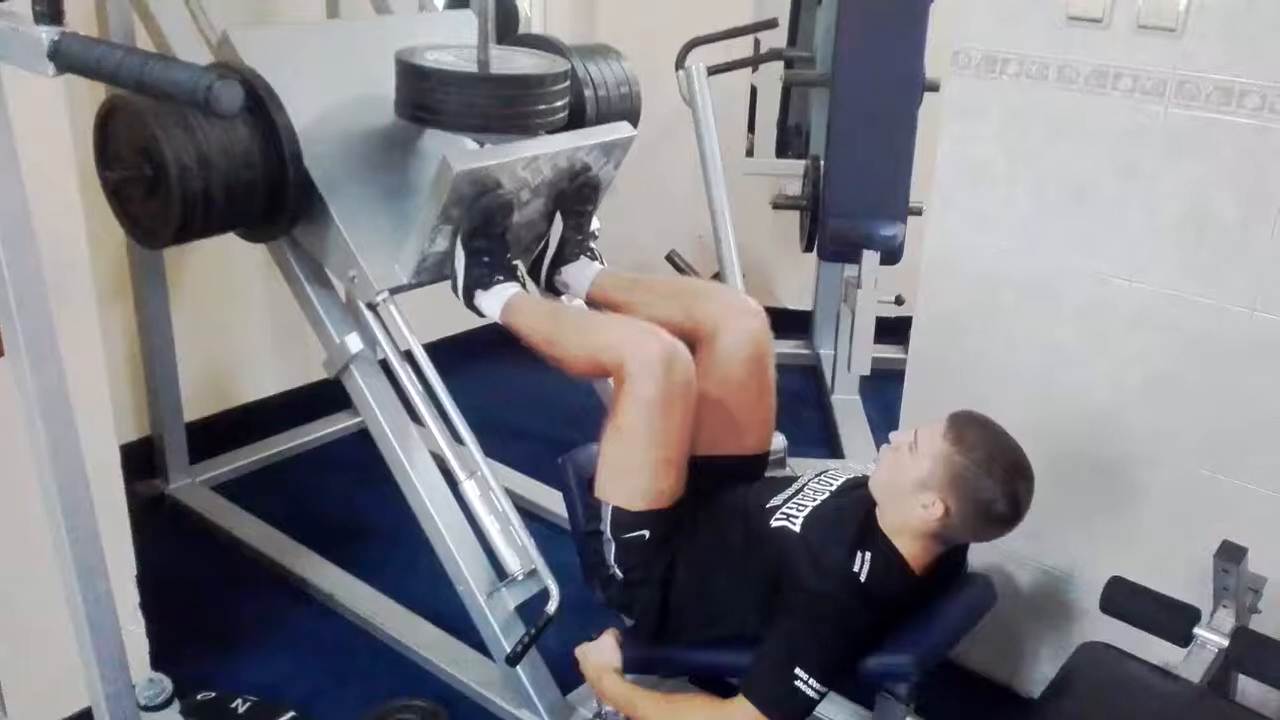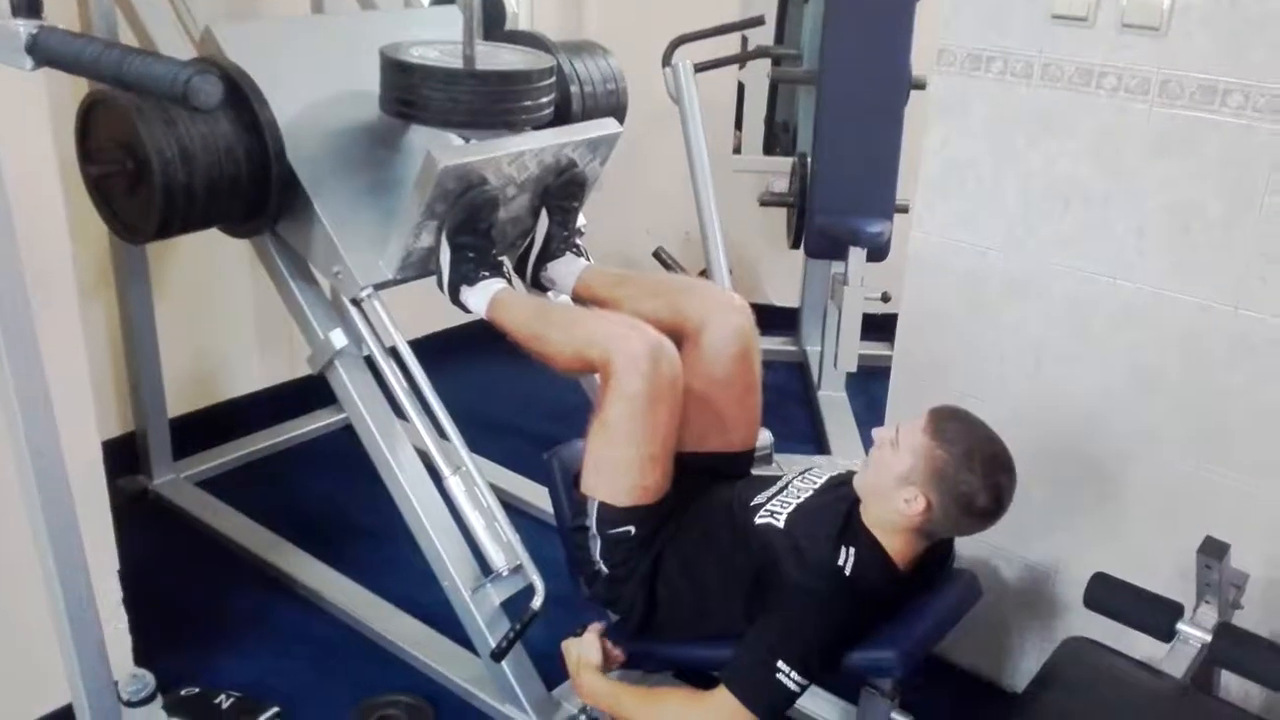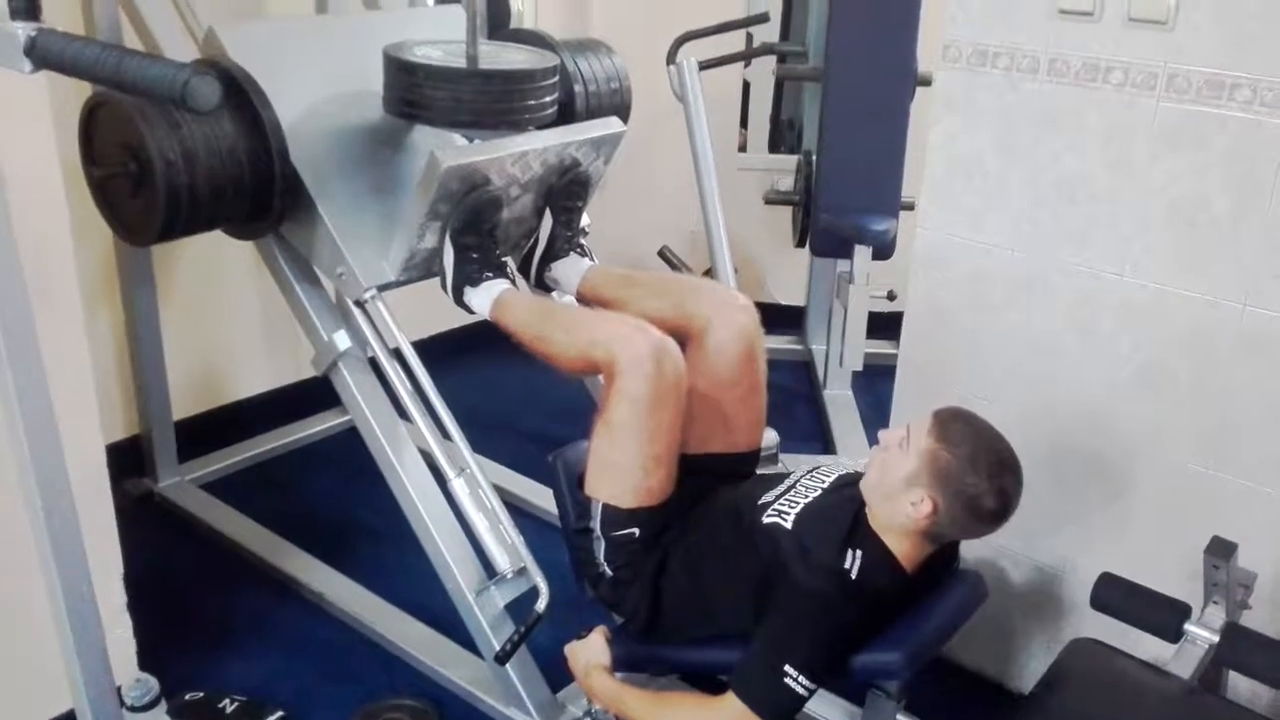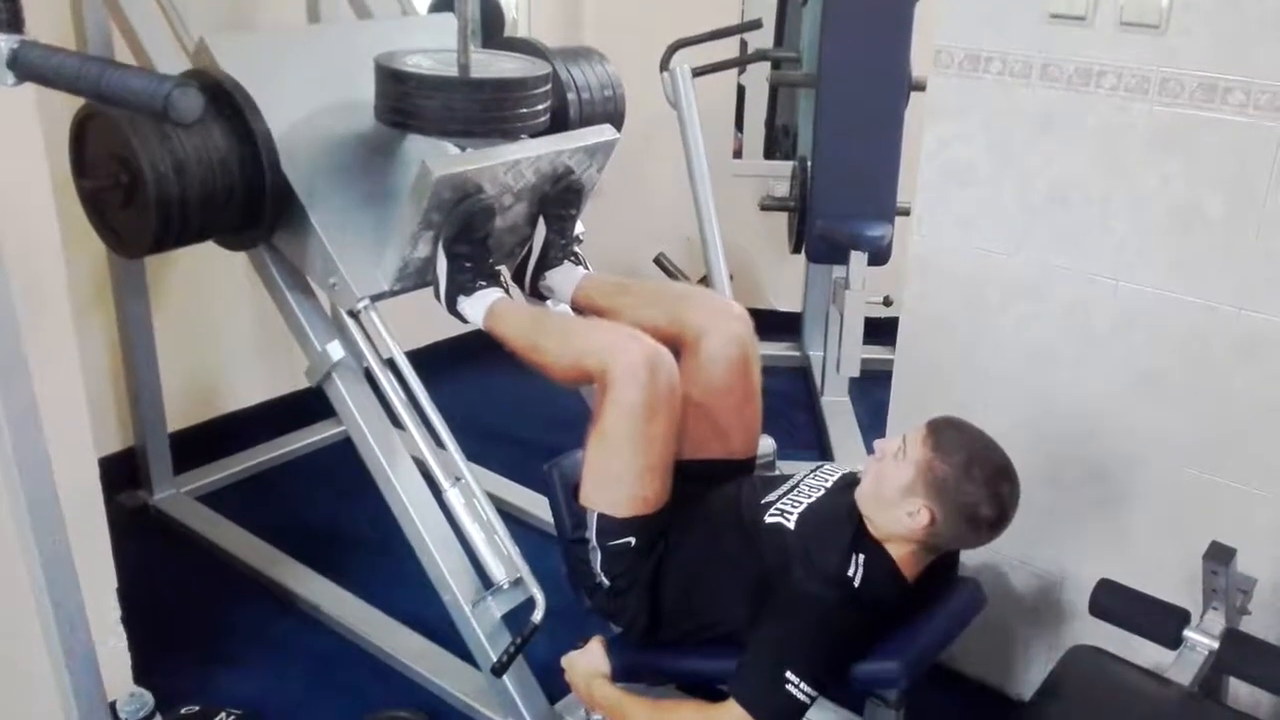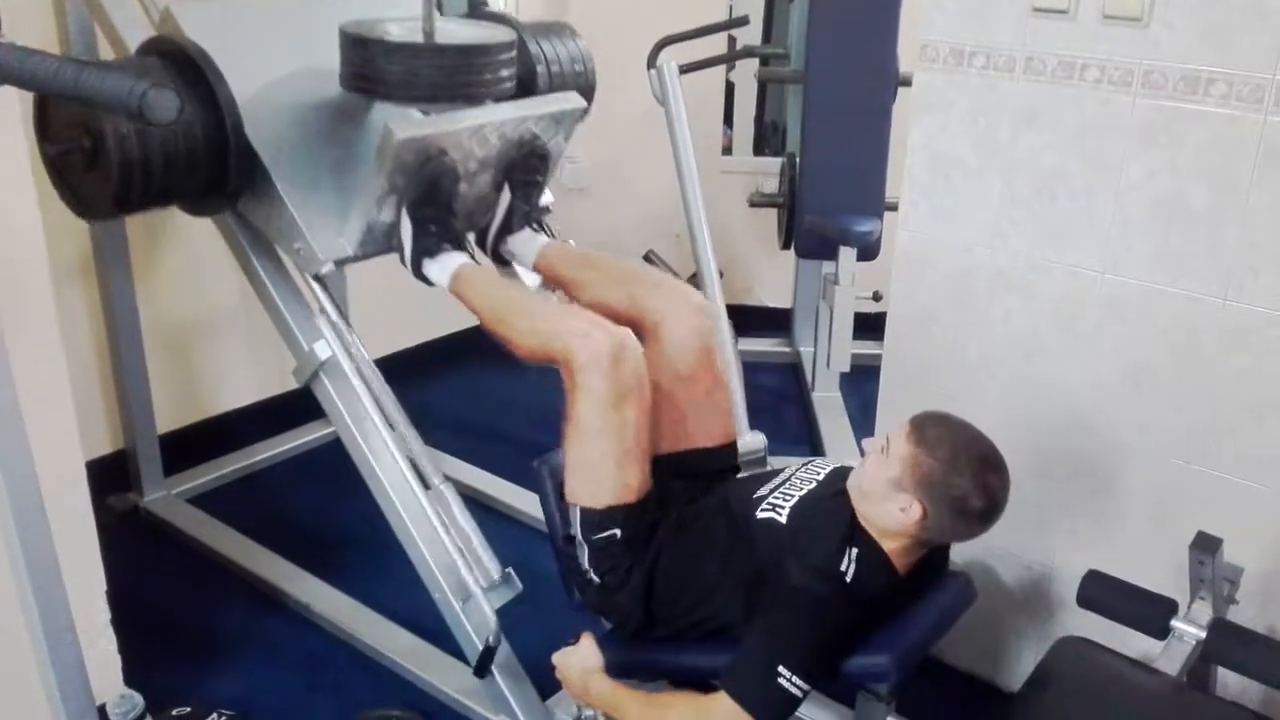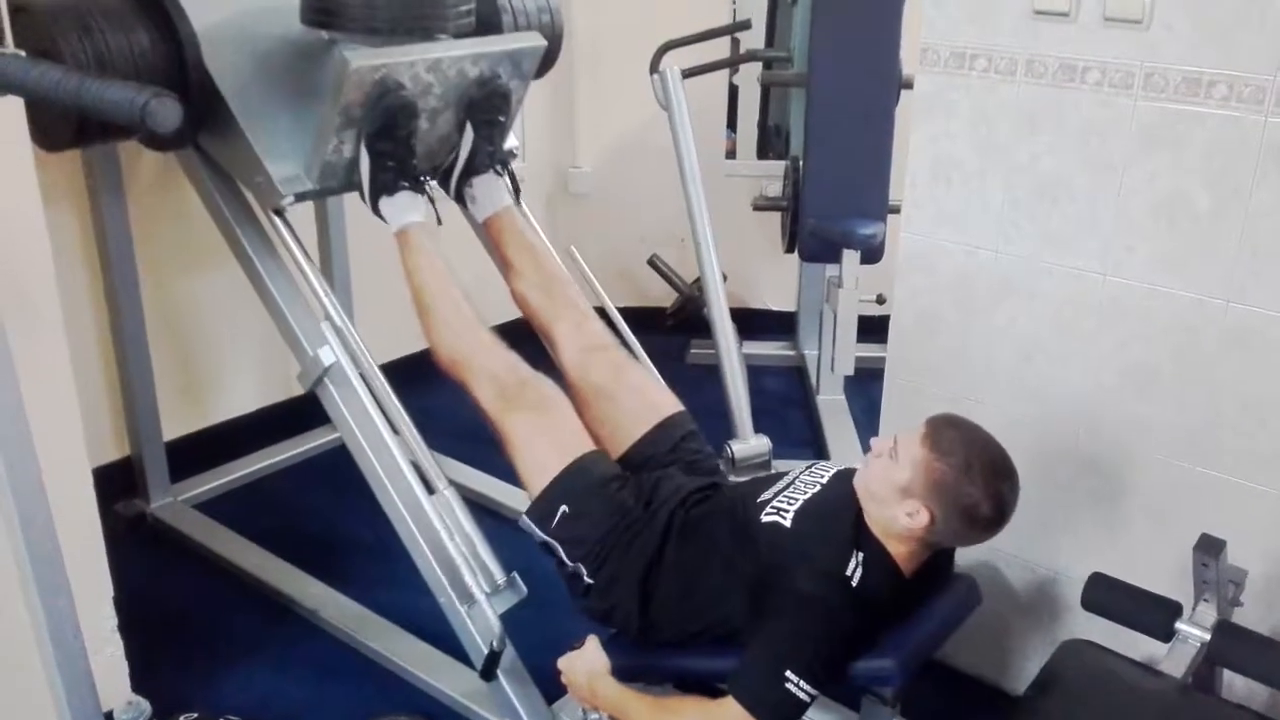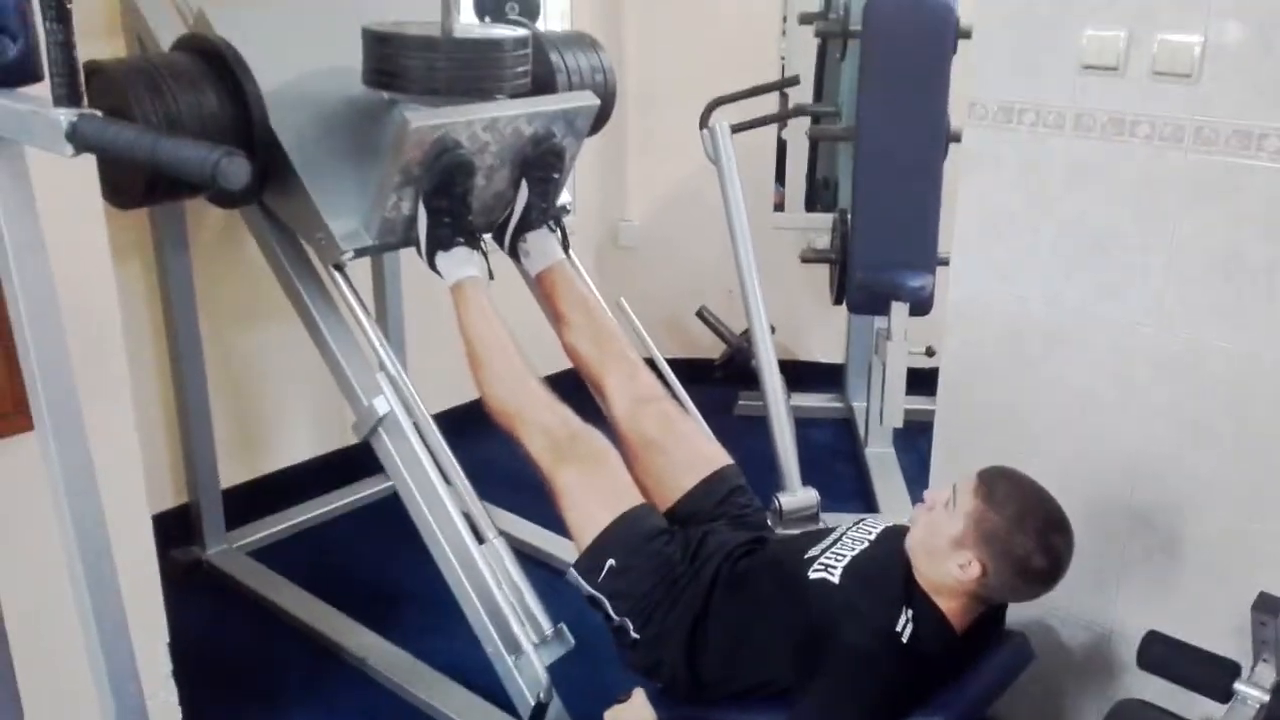
dt=0.7s
person 1, frame 1
left shoulder: (838, 598)
right shoulder: (929, 545)
left hip: (651, 569)
right hip: (725, 506)
left knee: (653, 355)
right knee: (736, 320)
left ankle: (498, 295)
right ankle: (575, 272)
person 1, frame 2
left shoulder: (823, 593)
right shoulder: (917, 536)
left hip: (636, 567)
right hip: (711, 502)
left knee: (640, 350)
right knee: (722, 316)
left ankle: (483, 291)
right ankle: (560, 268)
person 1, frame 3
left shoulder: (831, 595)
right shoulder: (922, 537)
left hip: (639, 567)
right hip: (717, 503)
left knee: (644, 352)
right knee: (727, 317)
left ankle: (488, 291)
right ankle: (566, 268)
person 1, frame 4
left shoulder: (829, 601)
right shoulder: (919, 542)
left hip: (635, 575)
right hip: (710, 504)
left knee: (636, 359)
right knee: (721, 325)
left ankle: (480, 300)
right ankle: (558, 275)
person 1, frame 5
left shoulder: (822, 597)
right shoulder: (911, 541)
left hip: (629, 569)
right hip: (701, 504)
left knee: (600, 347)
right knee: (678, 313)
left ankle: (448, 264)
right ankle: (524, 241)
person 1, frame 6
left shoulder: (829, 597)
right shoulder: (911, 529)
left hip: (627, 559)
right hip: (697, 502)
left knee: (512, 385)
right knee: (582, 337)
left ankle: (406, 210)
right ankle: (484, 186)
person 1, frame 7
left shoulder: (875, 652)
right shoulder: (961, 590)
left hip: (675, 613)
right hip: (743, 553)
left knee: (561, 436)
right knee: (633, 389)
left ankle: (460, 263)
right ankle: (536, 241)
